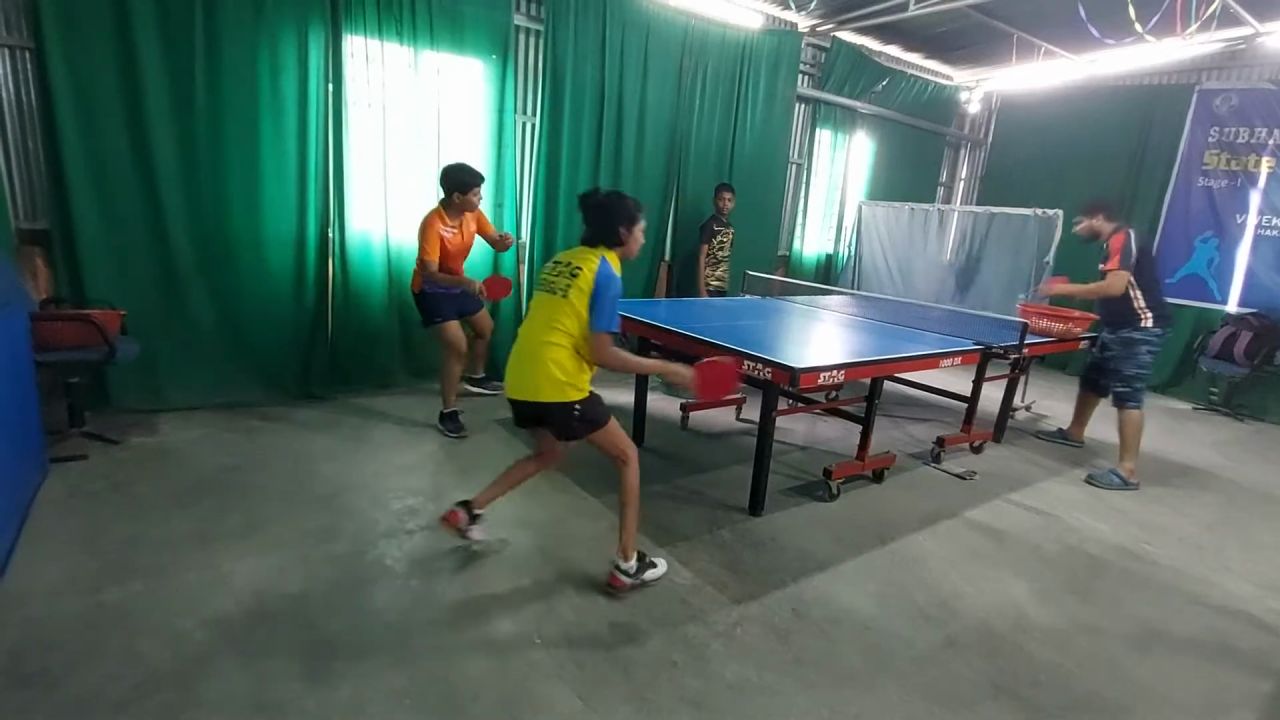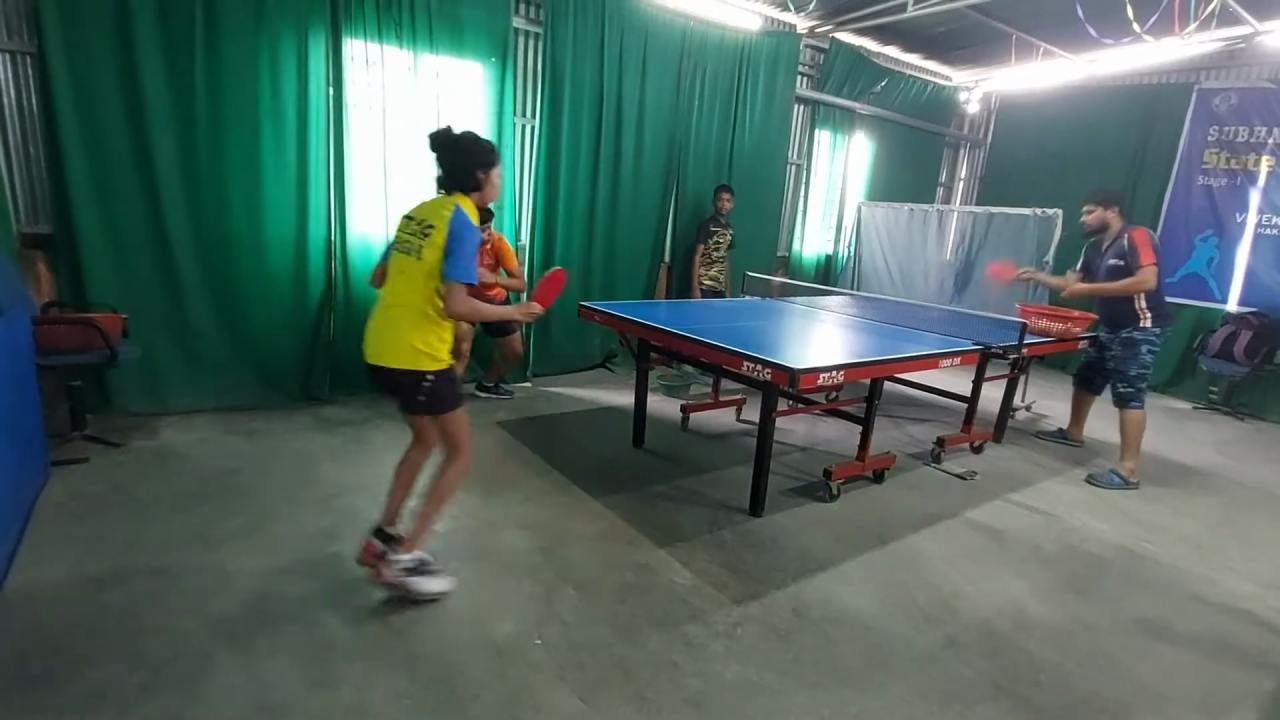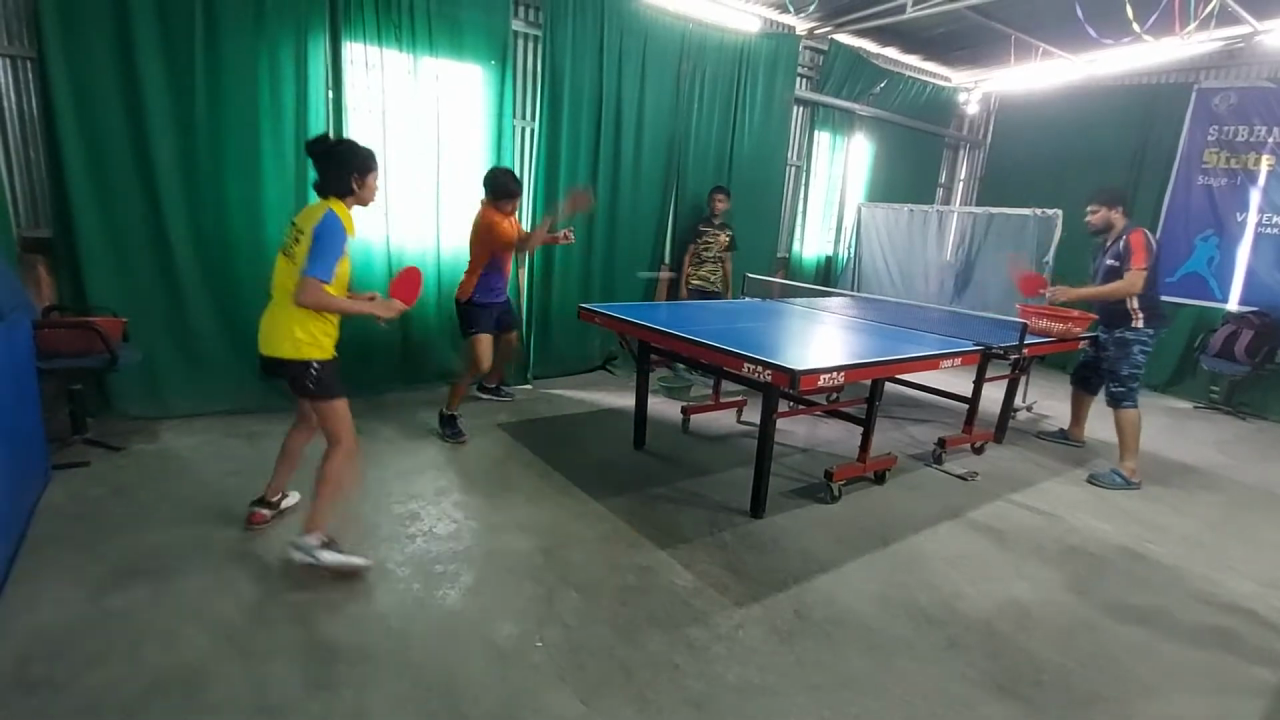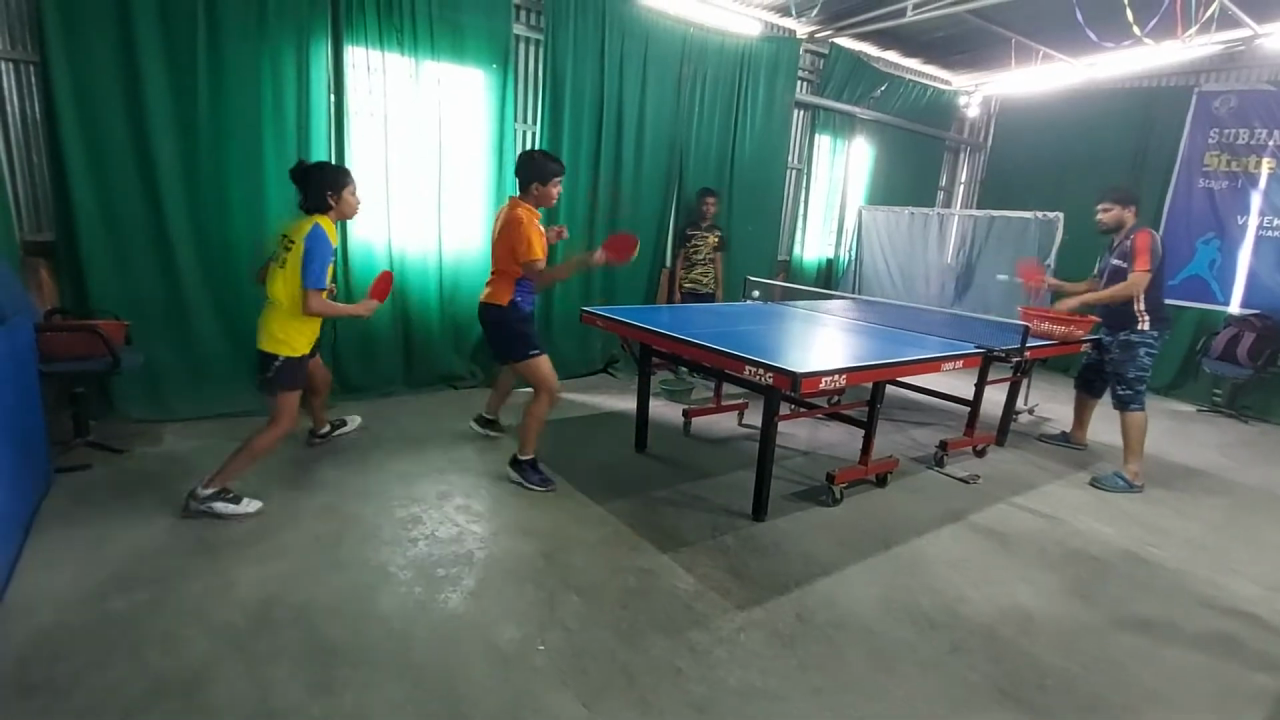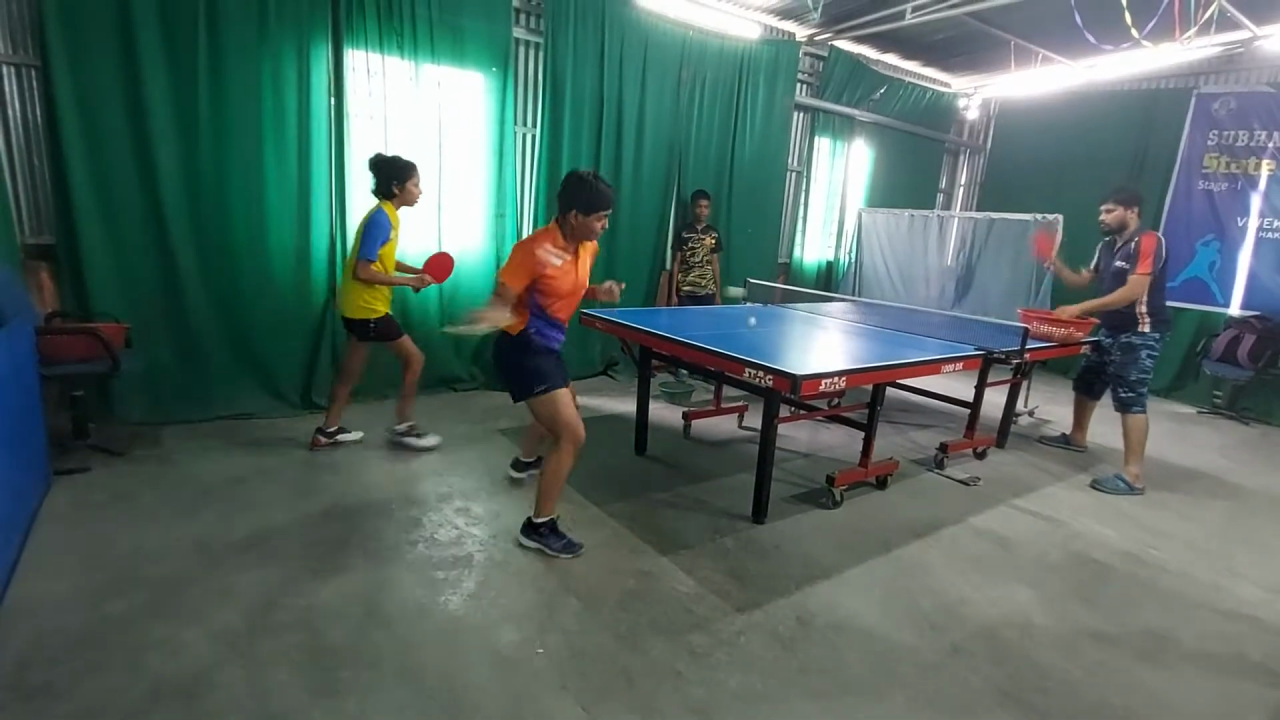
dt=0.4s
person 1, frame 1
left shoulder: (561, 260)
right shoulder: (606, 275)
right elbow: (601, 352)
right wrist: (663, 369)
left hip: (523, 381)
right hip: (560, 387)
left knee: (546, 455)
right knee: (626, 457)
left ankle: (469, 511)
right ankle: (627, 565)
person 1, frame 2
left shoulder: (417, 215)
right shoulder: (461, 224)
left elbow: (379, 278)
right elbow: (457, 305)
right wrist: (514, 312)
left hip: (383, 347)
right hip: (417, 355)
left knee: (425, 436)
right knee: (459, 451)
left ankle: (385, 534)
right ankle: (405, 559)
person 1, frame 3
left shoulder: (312, 215)
right shoulder: (333, 225)
right elbow: (307, 295)
left wrist: (349, 299)
right wrist: (370, 309)
left hip: (280, 342)
right hip: (302, 347)
left knee: (309, 420)
right knee: (343, 442)
left ankle: (269, 500)
right ankle: (314, 539)
person 1, frame 4
left shoulder: (297, 229)
right shoulder: (319, 239)
left elbow: (263, 274)
right elbow: (313, 304)
right wrist: (357, 309)
left hip: (290, 336)
right hip: (285, 343)
left knee: (322, 379)
right knee: (282, 423)
left ankle: (321, 428)
right ankle: (208, 493)
person 1, frame 5
left shoulder: (385, 216)
right shoulder: (380, 220)
right elbow: (363, 271)
left wrist: (416, 270)
right wrist: (409, 281)
left hip: (360, 306)
right hip: (368, 309)
left knee: (353, 367)
right knee: (414, 358)
left ankle: (328, 430)
right ankle: (402, 427)
person 2, frame 1
left shoulder: (1123, 239)
right shoulder: (1110, 246)
left elbow: (1115, 287)
left wrist: (1066, 289)
right wrist: (1066, 291)
left hip: (1141, 329)
right hip: (1115, 328)
left knee: (1127, 395)
right knee: (1091, 379)
left ankle: (1127, 471)
right ankle: (1074, 432)
person 2, frame 2
left shoulder: (1138, 237)
right shoulder: (1094, 247)
left elbow: (1147, 281)
right elbow: (1070, 282)
left wrist: (1090, 288)
right wrist: (1038, 277)
left hip: (1139, 330)
right hip: (1110, 329)
left knee: (1128, 395)
right knee: (1085, 379)
left ankle: (1127, 471)
right ankle: (1074, 431)
person 2, frame 3
left shoulder: (1138, 239)
right shoulder: (1106, 244)
left elbow: (1132, 286)
left wrist: (1077, 293)
right wrist: (1067, 294)
left hip: (1134, 329)
right hip: (1109, 328)
left knee: (1122, 394)
right knee: (1083, 378)
left ankle: (1129, 470)
right ankle: (1075, 432)
person 2, frame 4
left shoulder: (1144, 240)
right shoulder: (1111, 246)
left elbow: (1134, 287)
right elbow: (1096, 285)
left wrist: (1080, 300)
right wrist: (1059, 286)
left hip: (1138, 332)
right hip: (1110, 330)
left knee: (1129, 398)
right knee: (1087, 382)
left ankle: (1132, 473)
right ankle: (1077, 434)
person 2, frame 5
left shoulder: (1148, 242)
right shoulder: (1107, 246)
left elbow: (1134, 291)
right elbow: (1082, 280)
left wrist: (1081, 308)
right wrist: (1058, 269)
left hip: (1139, 334)
right hip: (1110, 331)
left knee: (1131, 400)
right knee: (1086, 383)
left ankle: (1133, 475)
right ankle: (1077, 436)
person 3, frame 1
left shoulder: (473, 214)
right shoulder: (433, 226)
left elbow: (496, 242)
right elbow: (429, 274)
left wrist: (505, 241)
right wrist: (464, 283)
left hip: (459, 285)
right hip: (432, 291)
left knee: (485, 327)
right knee: (457, 347)
left ankle: (476, 377)
right ankle: (448, 412)
person 3, frame 2
left shoulder: (497, 243)
left elbow: (520, 283)
left wrist: (492, 278)
left hip: (495, 301)
left knee: (514, 353)
right knee: (461, 347)
left ankle: (488, 383)
person 3, frame 3
left shoulder: (505, 215)
right shoulder: (488, 220)
left elbow: (519, 242)
right elbow: (521, 244)
left wrist: (554, 237)
right wrist: (553, 216)
left hip: (496, 296)
right hip: (474, 300)
left knee: (510, 348)
right knee: (481, 364)
left ankle: (489, 385)
right ankle: (448, 414)
person 3, frame 4
left shoulder: (510, 211)
right shoulder: (523, 223)
right elbow: (540, 277)
left wrist: (550, 240)
right wrist: (585, 261)
left hip: (506, 308)
right hip: (506, 312)
left knee: (518, 367)
right knee: (549, 389)
left ankle: (487, 418)
right ankle: (523, 461)
person 3, frame 5
left shoulder: (587, 247)
right shoulder: (534, 250)
right elbow: (502, 299)
left wrist: (601, 292)
right wrist: (500, 317)
left hip: (548, 346)
right hip: (523, 347)
left knee: (561, 410)
right knee: (572, 434)
left ankle: (527, 460)
right ankle: (540, 526)
